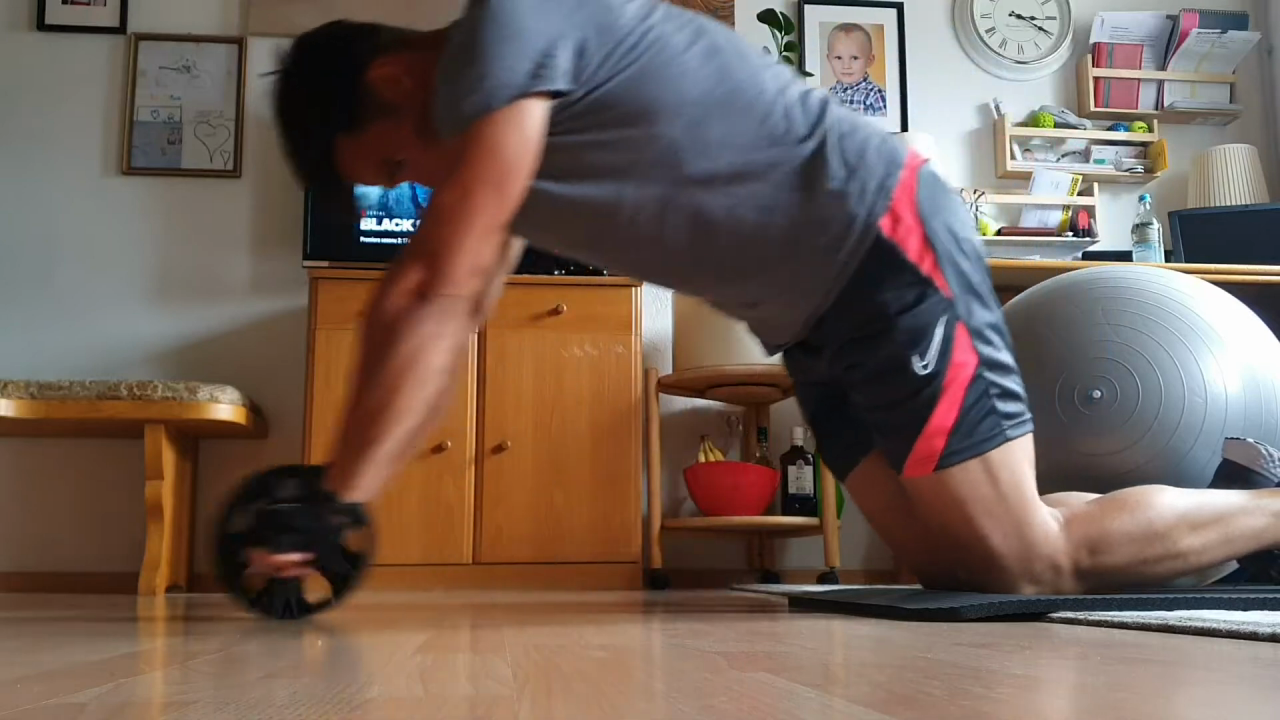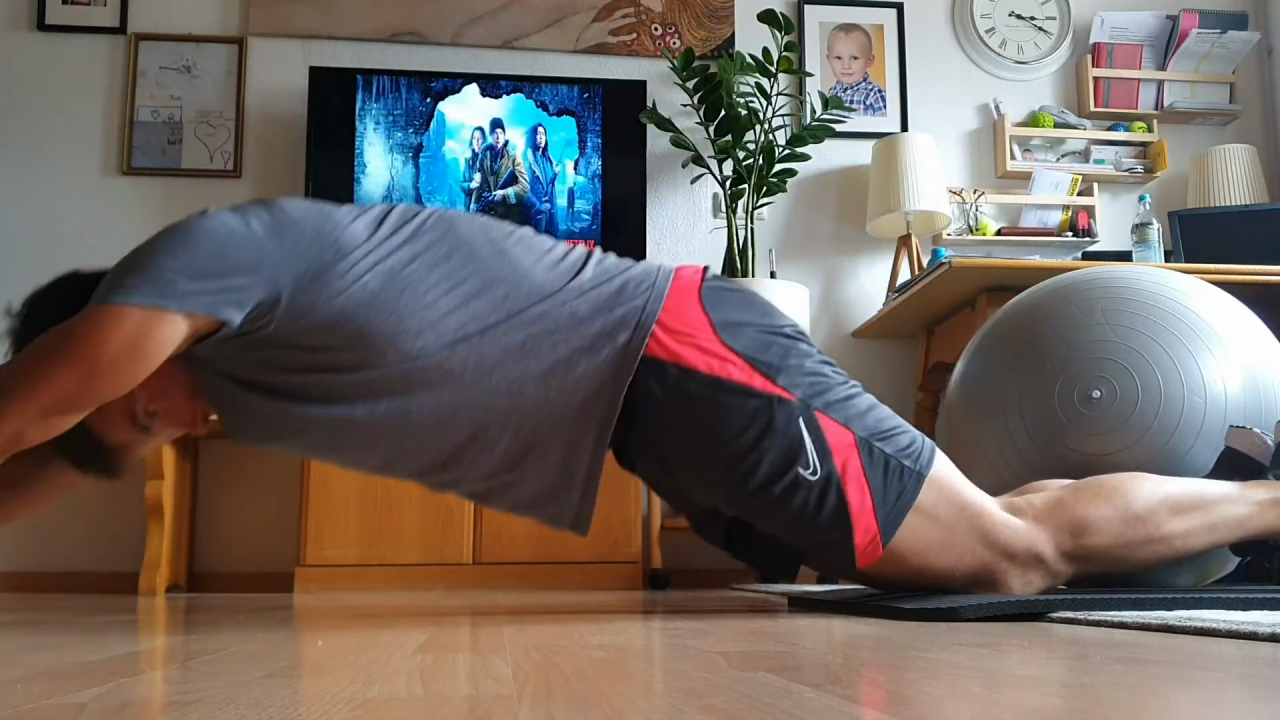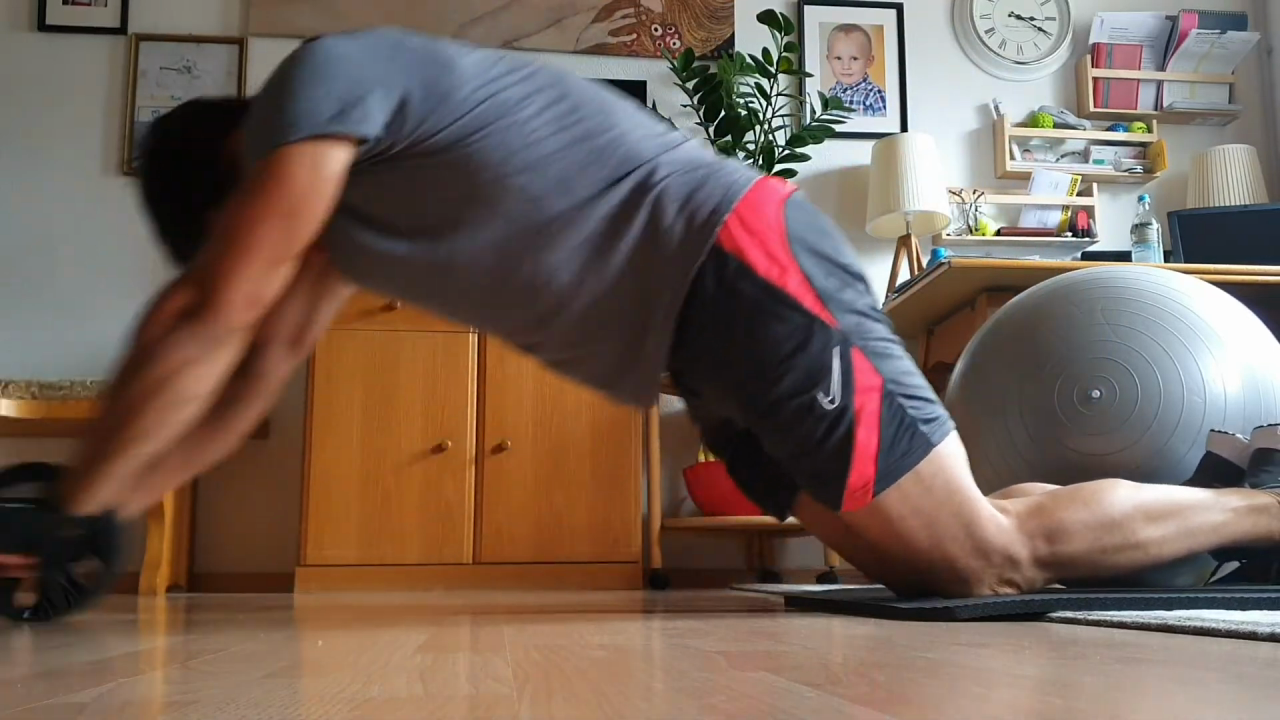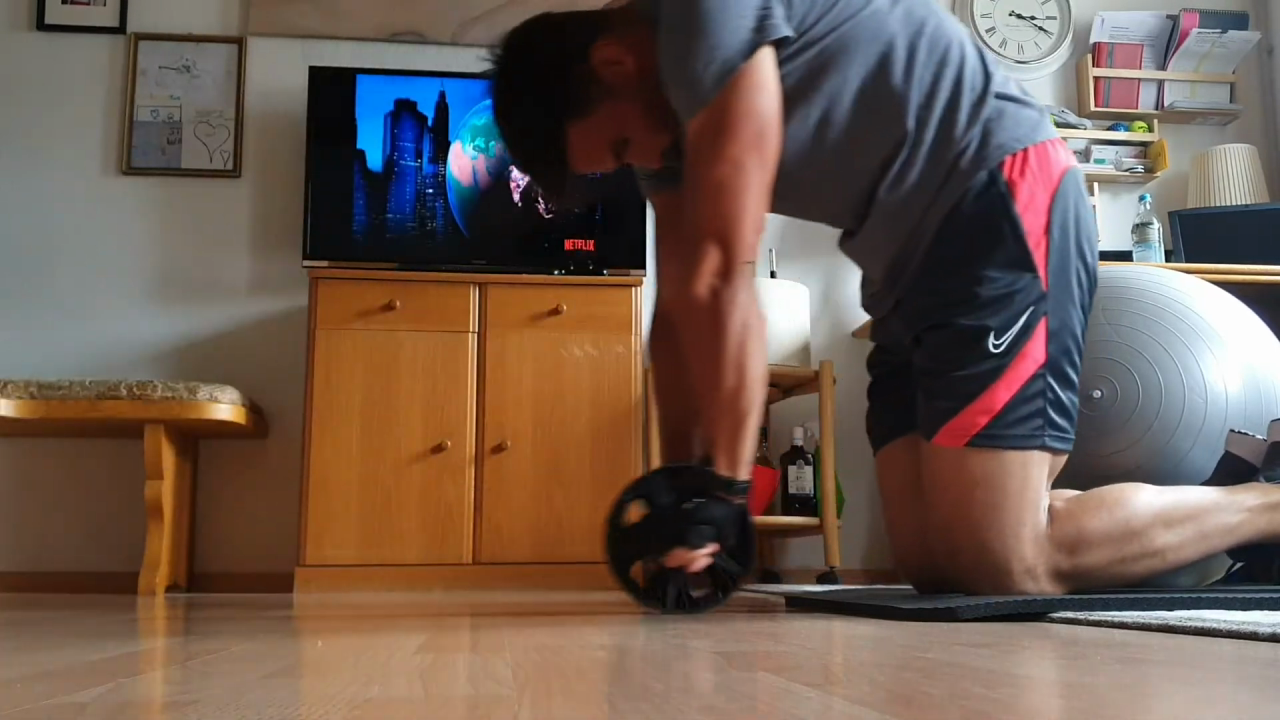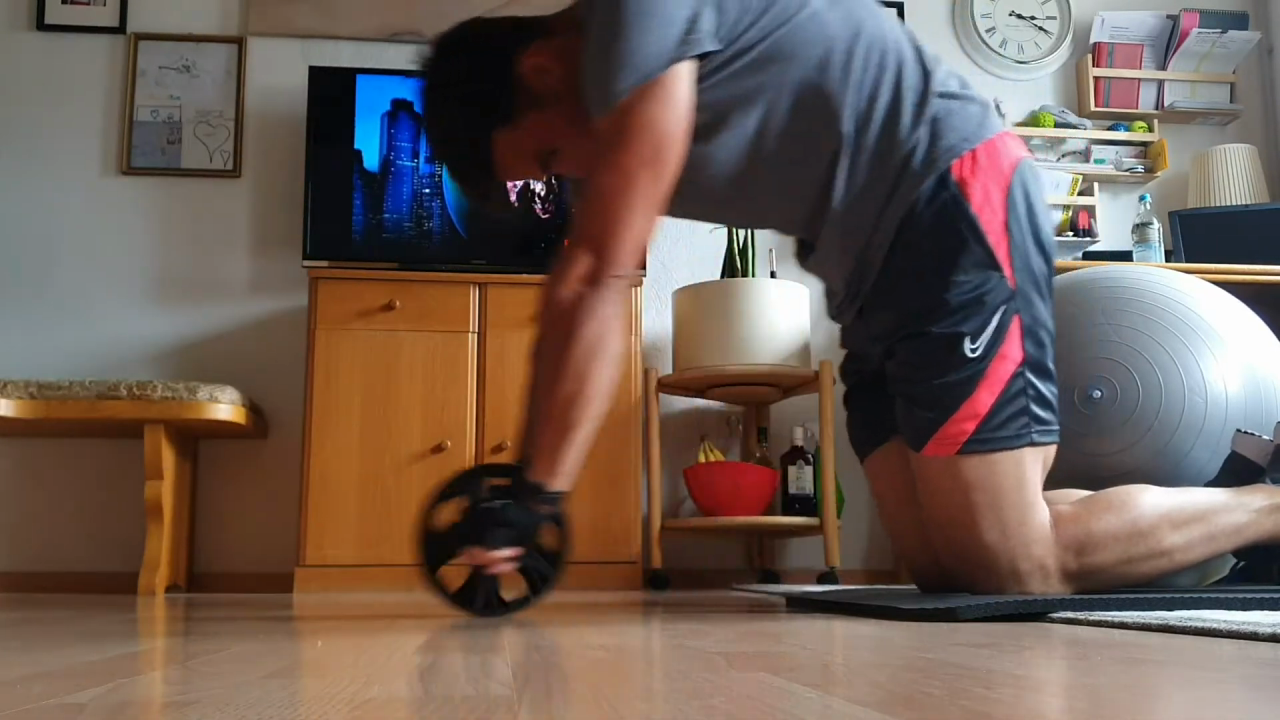
dt=1s
person 1, frame 1
right shoulder: (495, 116)
left elbow: (426, 292)
right elbow: (450, 319)
left wrist: (336, 506)
right wrist: (344, 502)
left hip: (887, 244)
right hip: (821, 304)
left knee: (1023, 564)
right knee: (954, 562)
person 1, frame 2
left shoulder: (208, 256)
right shoulder: (228, 346)
left hip: (683, 360)
right hip: (667, 391)
left knee: (1016, 551)
right knee: (996, 546)
person 1, frame 3
left shoulder: (328, 79)
right shoulder: (336, 196)
left elbow: (202, 316)
right elbow: (249, 380)
right wrist: (112, 501)
left hip: (746, 264)
right hip: (714, 314)
left knee: (989, 554)
right knee: (933, 560)
person 1, frame 4
right shoulder: (670, 109)
left elbow: (720, 276)
right elbow: (679, 307)
left hip: (1004, 203)
right hip: (916, 256)
left knee: (1003, 567)
right knee: (933, 562)
person 1, frame 5
right shoulder: (608, 110)
left elbow: (593, 280)
right elbow: (585, 302)
right wrist: (528, 496)
left hip: (959, 204)
right hip: (879, 262)
left knee: (1010, 566)
right knee: (940, 564)
